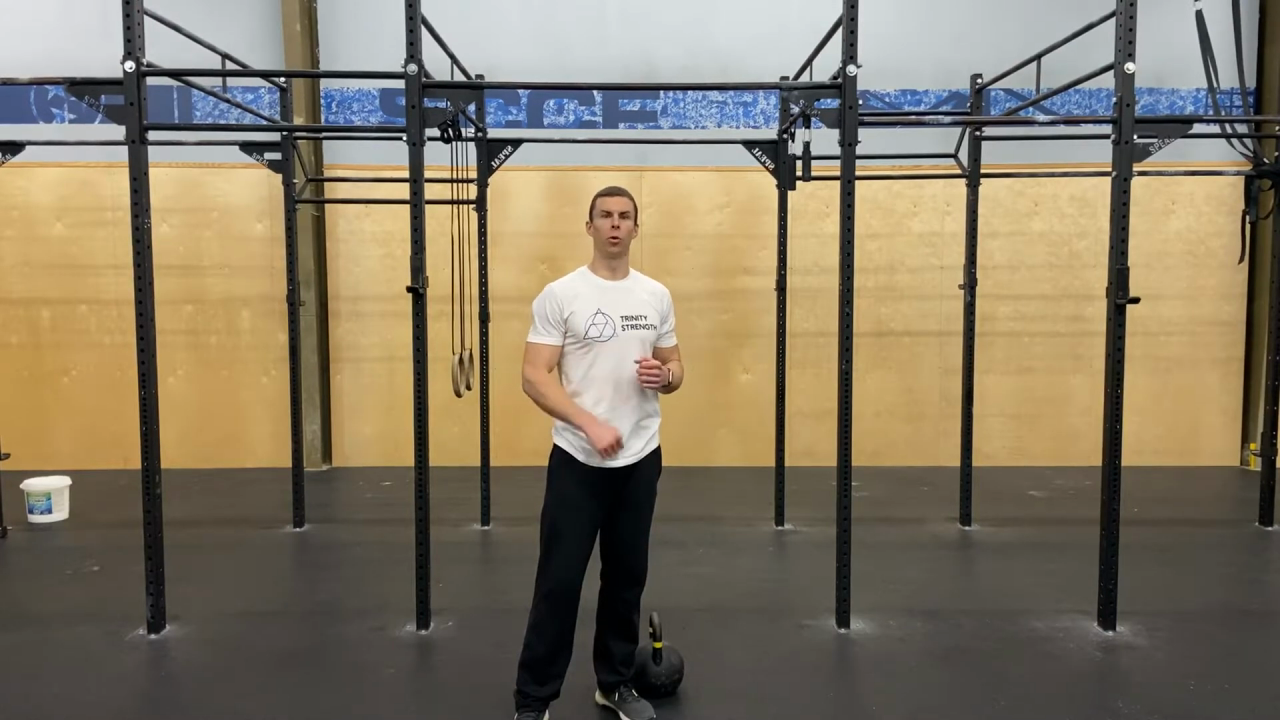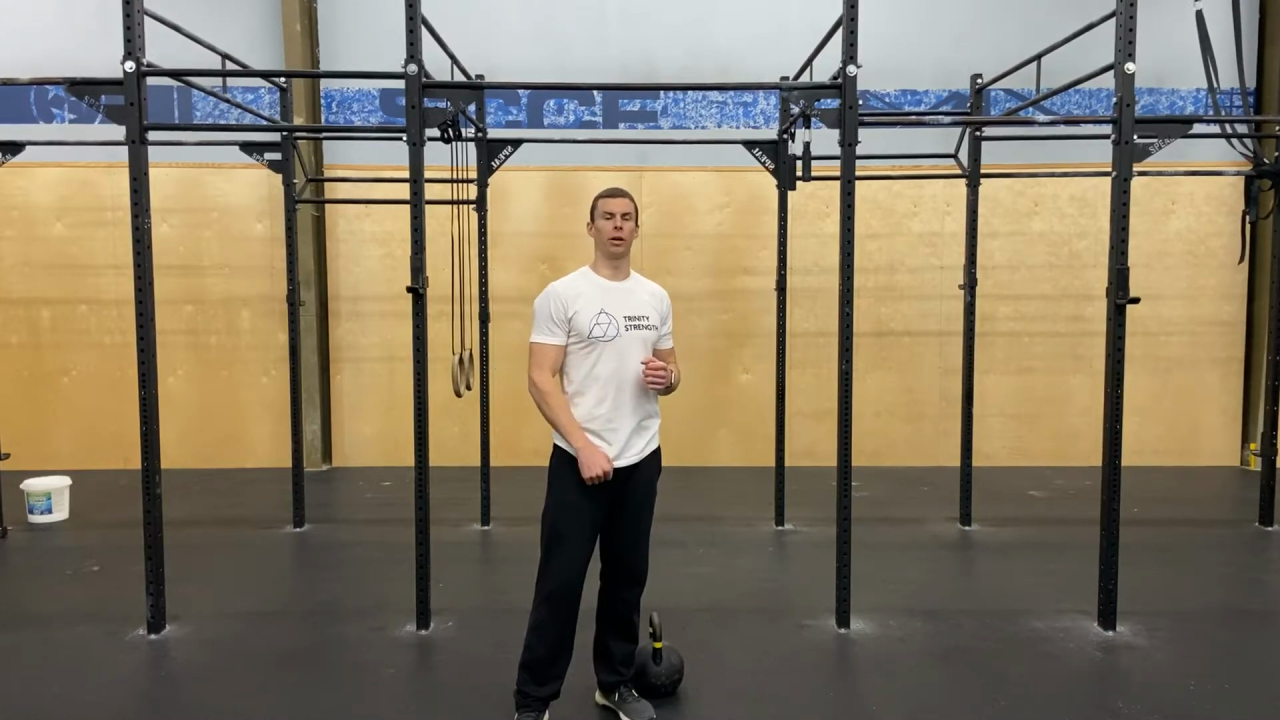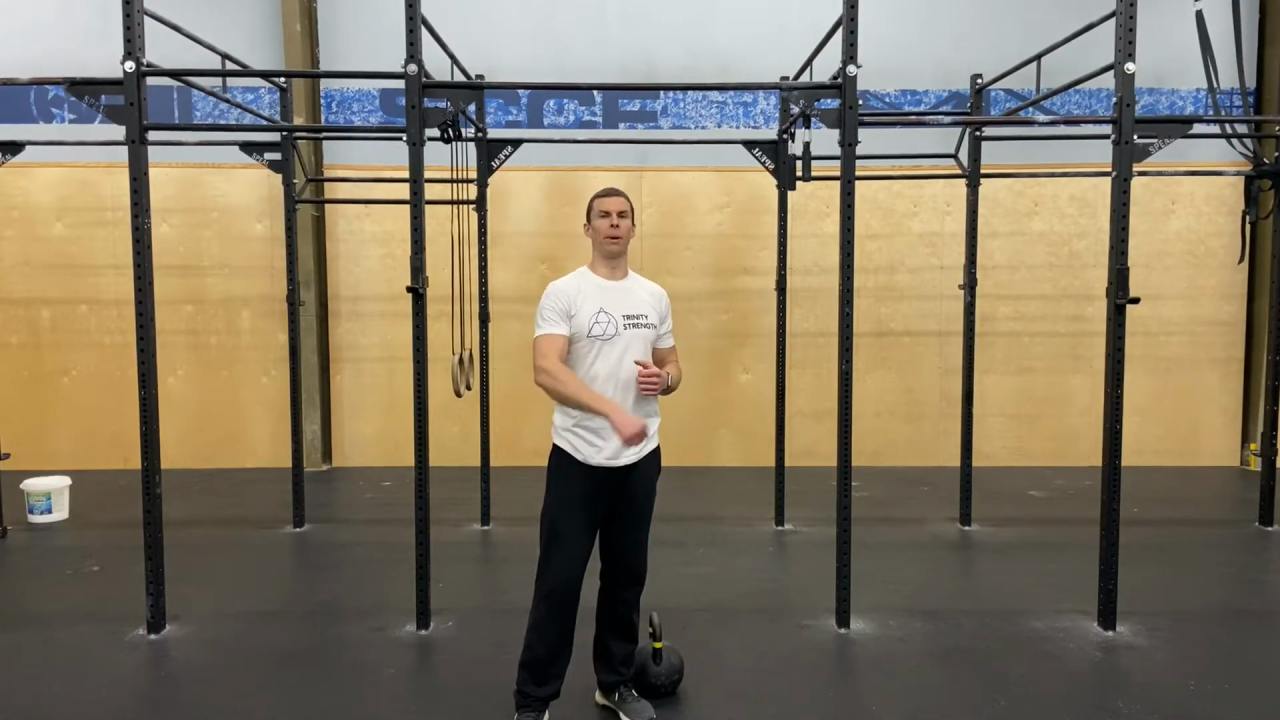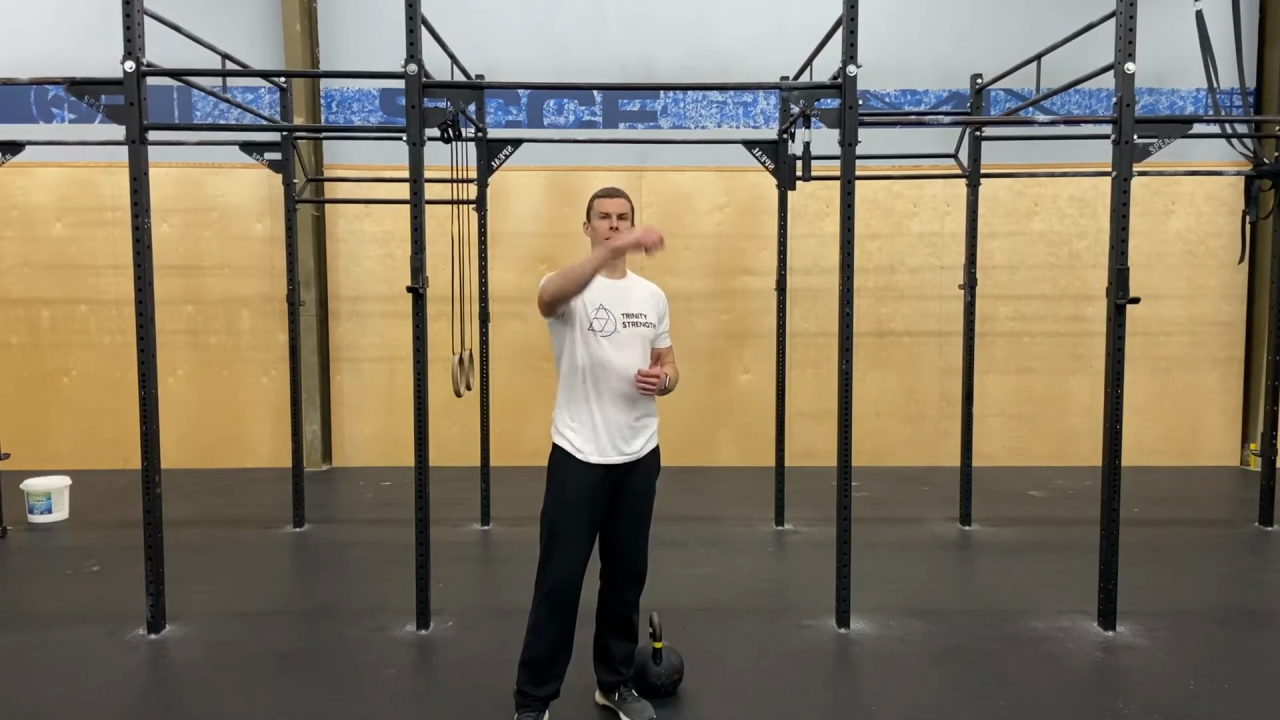
dt=0.3s
person 1, frame 1
left shoulder: (656, 295)
right shoulder: (559, 294)
left elbow: (675, 368)
right elbow: (535, 376)
left wrist: (665, 375)
right wrist: (589, 424)
left hip: (639, 459)
right hip: (577, 459)
left knee: (627, 576)
right knee: (560, 581)
person 1, frame 2
left shoulder: (656, 297)
right shoulder: (562, 294)
left elbow: (671, 369)
right elbow: (541, 379)
left wrist: (666, 376)
right wrist: (584, 446)
left hip: (640, 460)
right hip: (579, 461)
left knee: (627, 577)
right knee: (560, 582)
person 1, frame 3
left shoulder: (654, 295)
right shoulder: (563, 292)
left elbow: (671, 368)
right elbow: (547, 372)
left wrist: (664, 379)
right wrist: (612, 410)
left hip: (639, 459)
right hip: (578, 460)
left knee: (626, 576)
right knee: (559, 581)
person 1, frame 4
left shoulder: (651, 294)
right shoulder: (568, 288)
left elbow: (669, 366)
right elbow: (553, 292)
left wrist: (662, 378)
right wrist: (615, 247)
left hip: (638, 457)
right hip: (578, 457)
left knee: (627, 576)
right knee: (559, 581)
